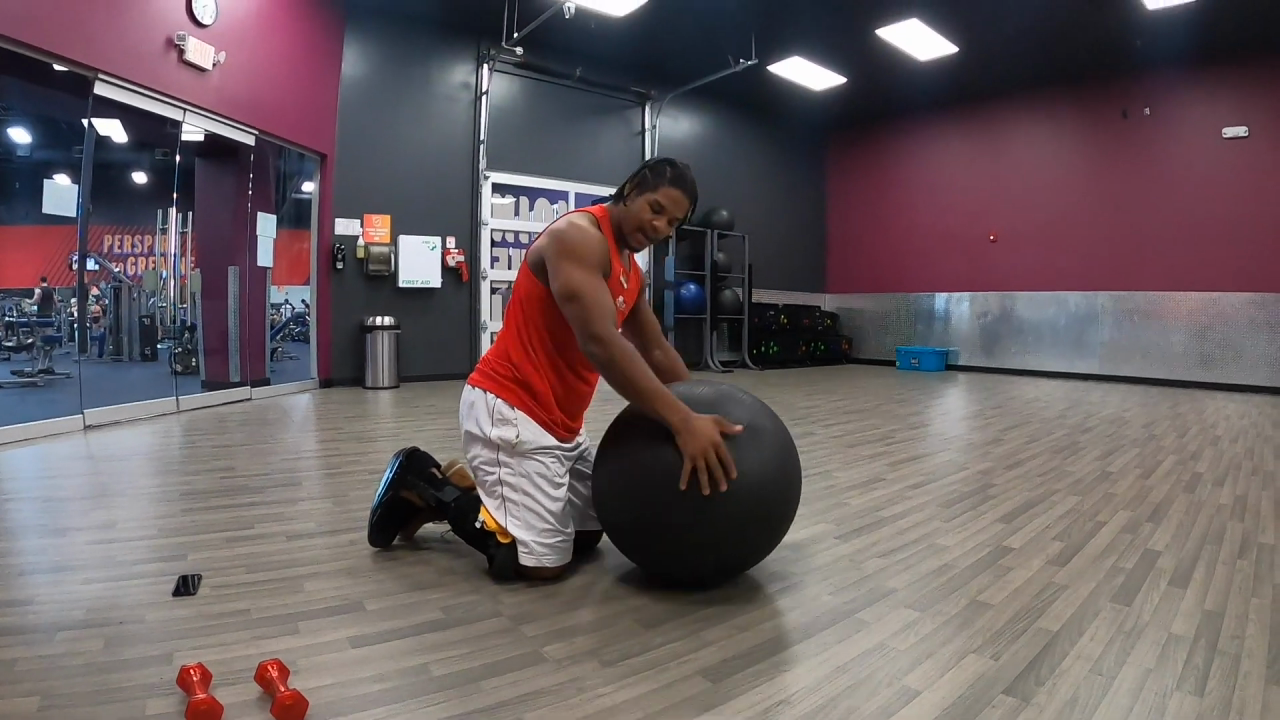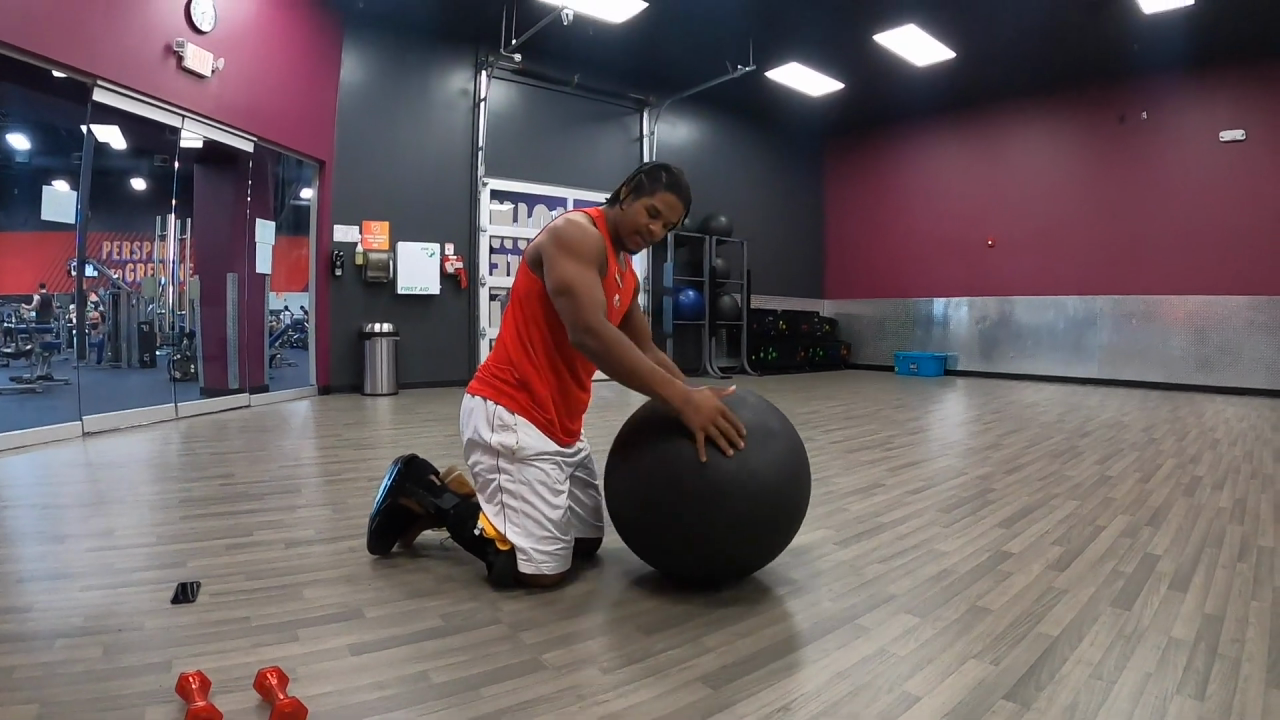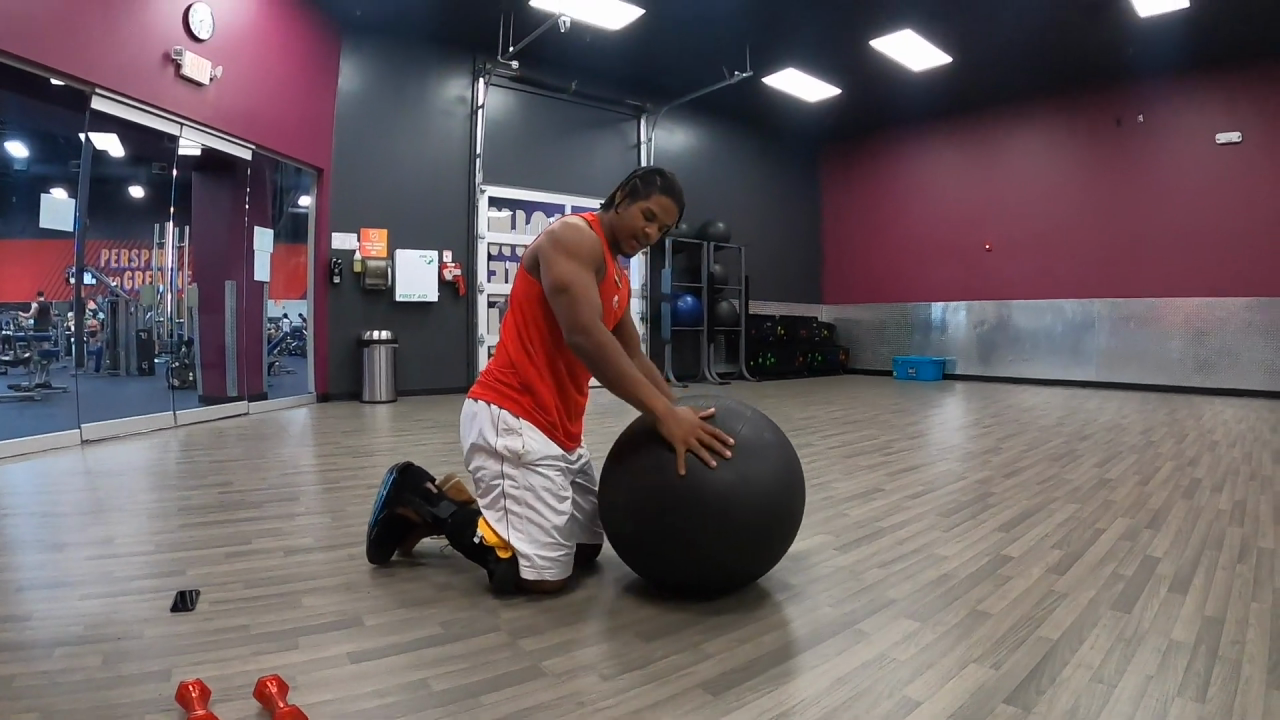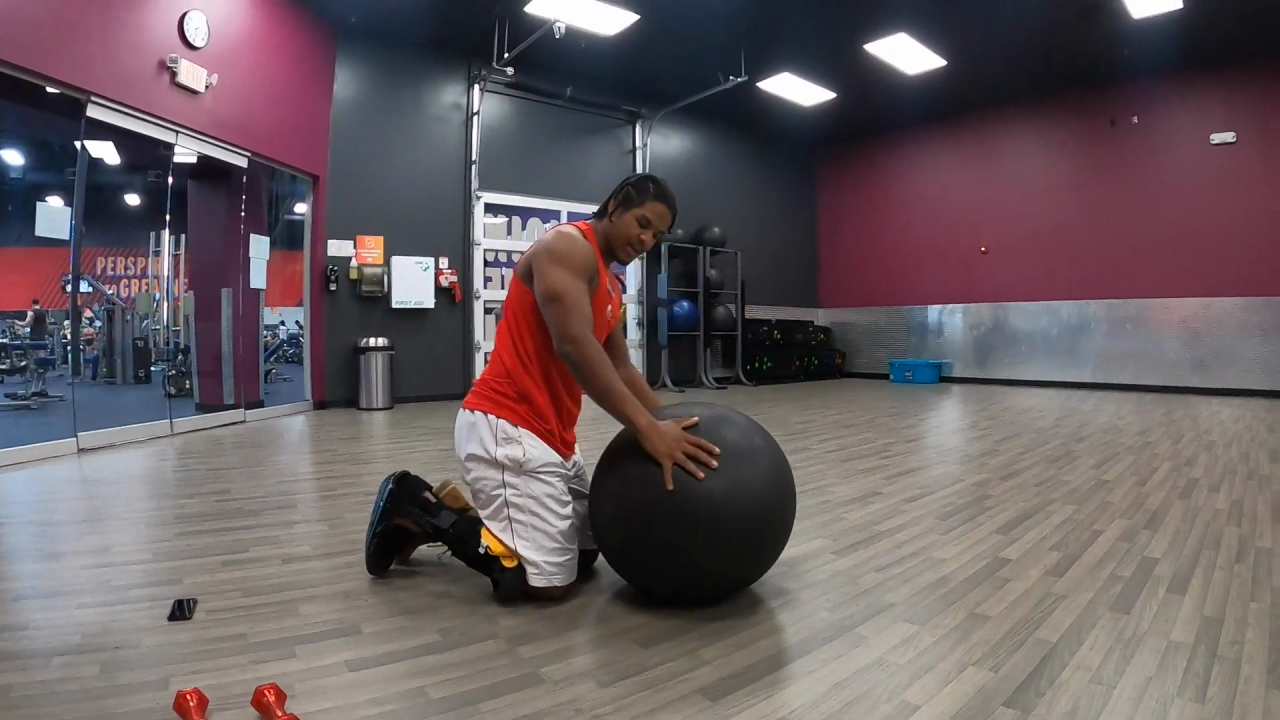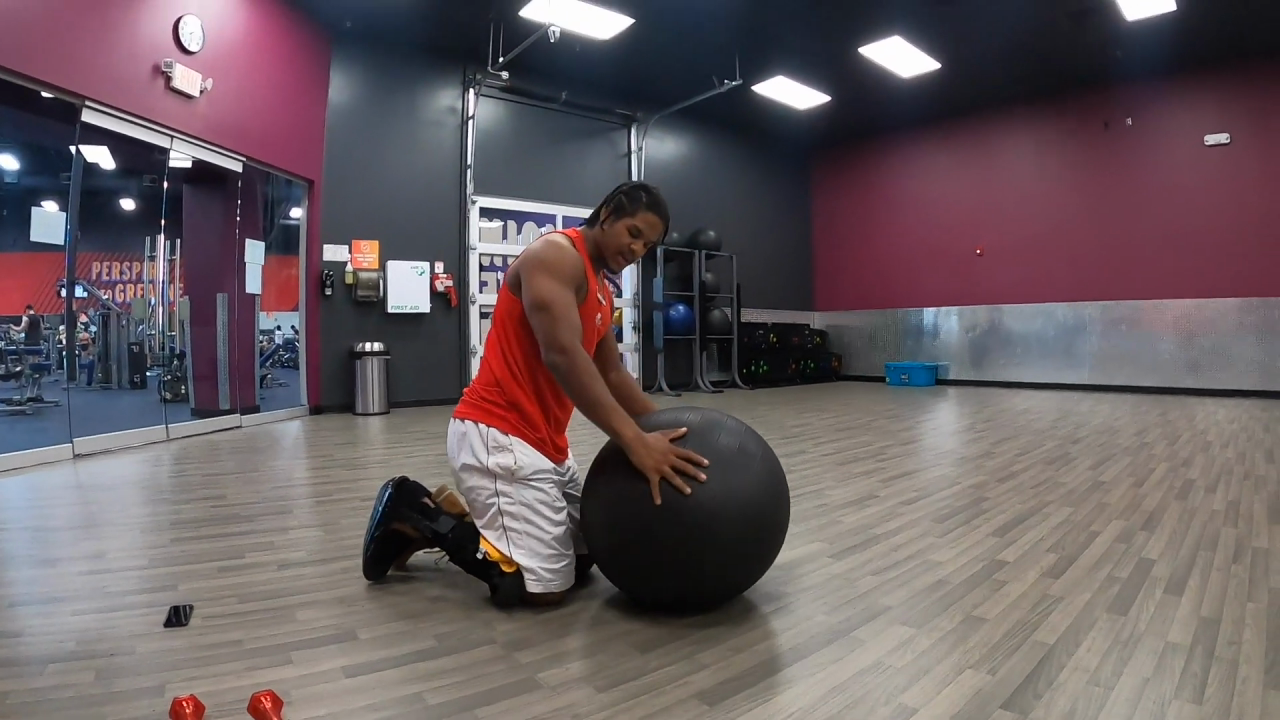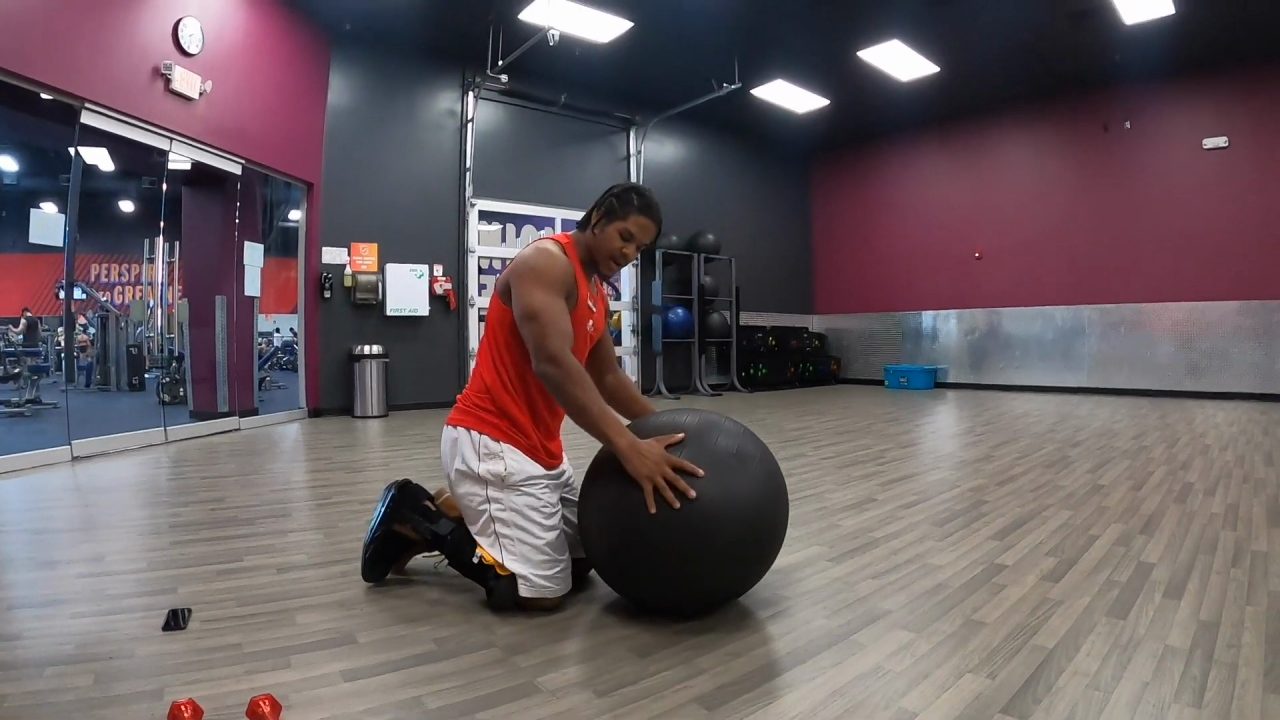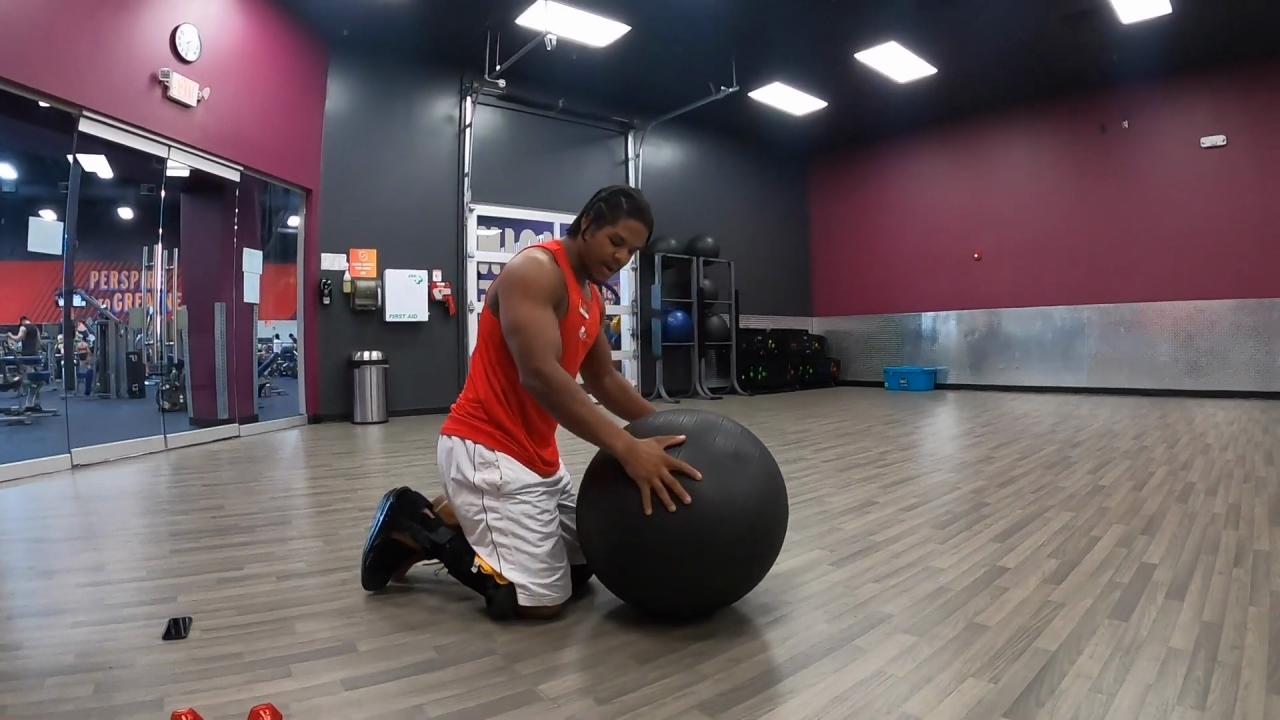
dt=0.1s
person 1, frame 1
left shoulder: (630, 268)
right shoulder: (578, 235)
left elbow: (655, 347)
right elbow: (598, 341)
left wrist: (696, 411)
right wrist: (682, 421)
left hip: (560, 417)
right hip: (510, 408)
left knee: (585, 536)
right knee: (543, 561)
left ankle: (461, 487)
right ankle: (427, 486)
person 1, frame 2
left shoulder: (624, 270)
right shoulder: (576, 232)
left elbow: (645, 352)
right elbow: (590, 334)
left wrist: (699, 399)
right wrist: (683, 399)
left hip: (559, 422)
right hip: (511, 413)
left knee: (586, 542)
right knee: (542, 568)
left ankle: (462, 493)
right ankle: (426, 493)
person 1, frame 3
left shoulder: (615, 273)
right shoulder: (573, 236)
left elbow: (633, 358)
right elbow: (585, 336)
left wrist: (679, 413)
right wrist: (664, 414)
left hip: (557, 425)
right hip: (510, 418)
left knee: (585, 549)
right knee: (542, 574)
left ankle: (457, 503)
right ankle: (422, 501)
person 1, frame 4
left shoulder: (608, 281)
right shoulder: (567, 245)
left elbow: (621, 368)
right elbow: (574, 345)
left wrist: (667, 424)
right wrist: (647, 428)
left hip: (550, 432)
right hip: (507, 426)
left knee: (582, 555)
right knee: (548, 580)
left ankle: (456, 509)
right ankle: (422, 511)
person 1, frame 5
left shoulder: (600, 287)
right shoulder: (555, 254)
left elbow: (611, 373)
right elbow: (561, 354)
left wrist: (663, 426)
right wrist: (633, 438)
left hip: (544, 440)
right hip: (498, 435)
left knee: (580, 558)
right knee: (546, 585)
left ankle: (454, 511)
right ankle: (420, 517)
person 1, frame 6
left shoulder: (596, 292)
right shoulder: (545, 261)
left elbow: (608, 376)
right elbow: (552, 363)
right wrist: (627, 446)
left hip: (538, 445)
right hip: (492, 441)
left knee: (578, 563)
right knee: (542, 591)
left ankle: (451, 514)
right ankle: (420, 520)
person 1, frame 7
left shoulder: (591, 295)
right shoulder: (535, 270)
left elbow: (603, 378)
right elbow: (538, 375)
right wrist: (626, 448)
left hip: (536, 455)
right hip: (487, 450)
left knee: (579, 570)
right knee: (543, 599)
left ankle: (450, 523)
right ankle: (420, 527)
